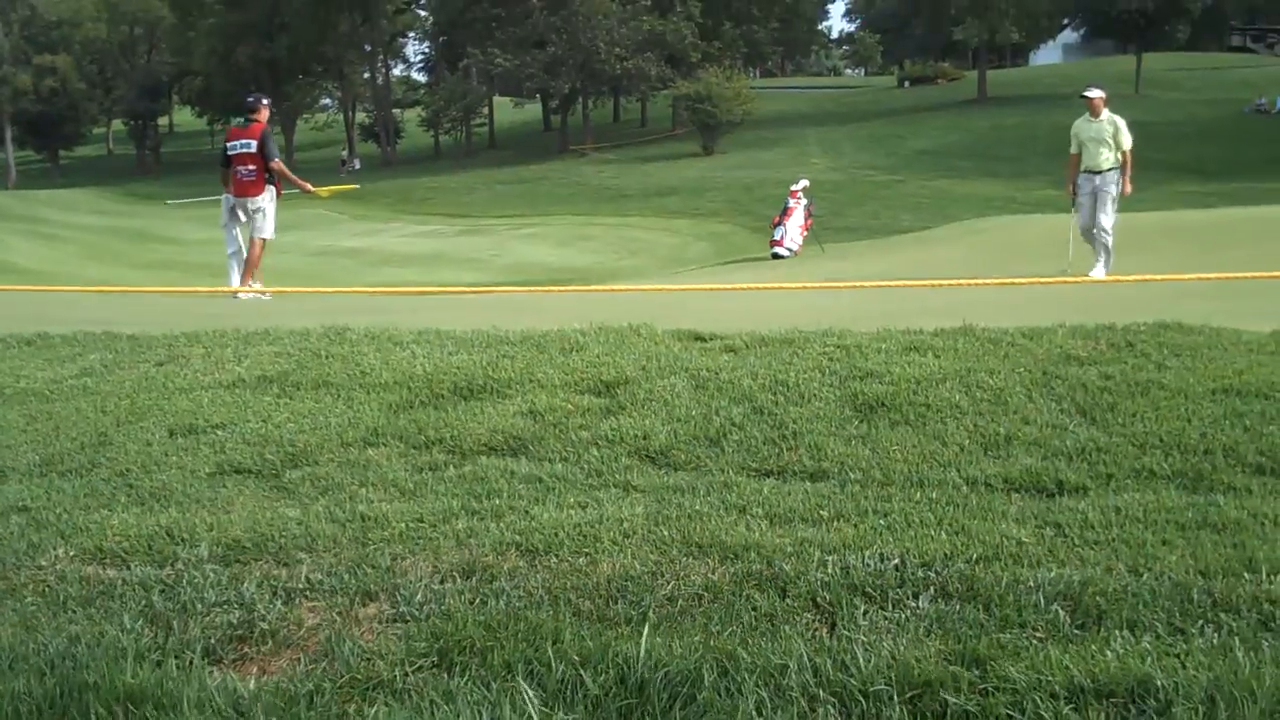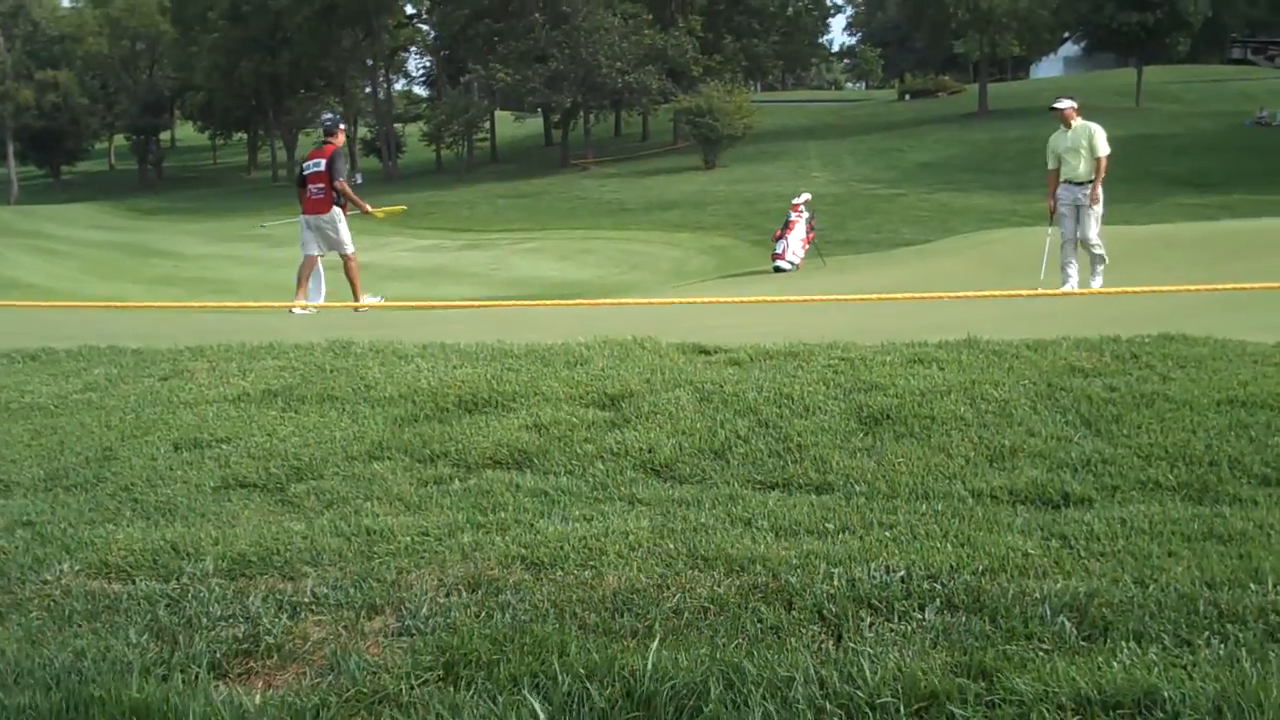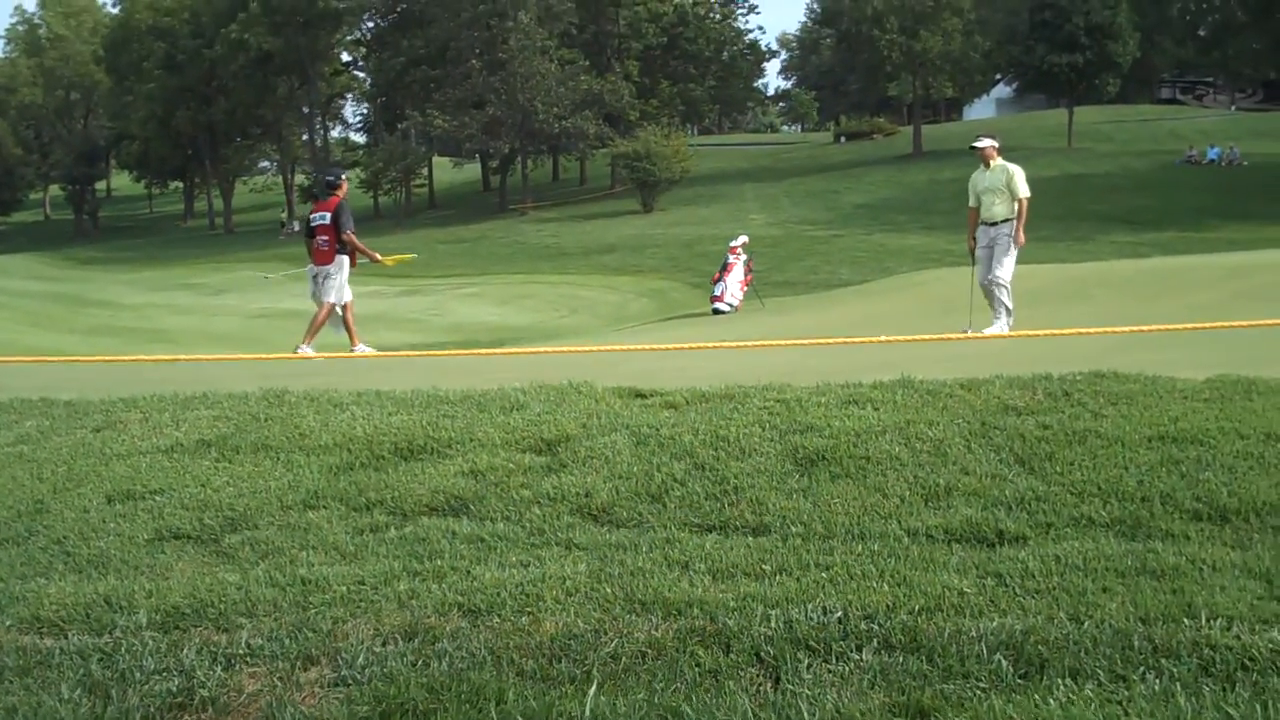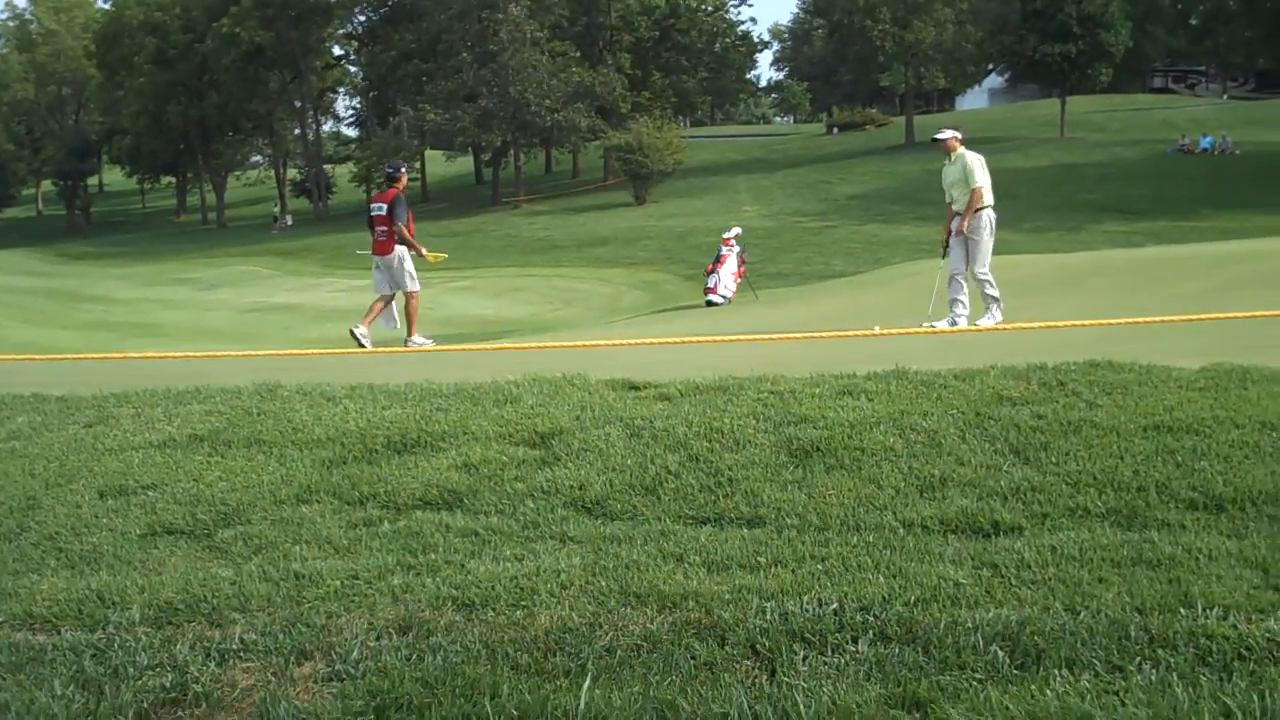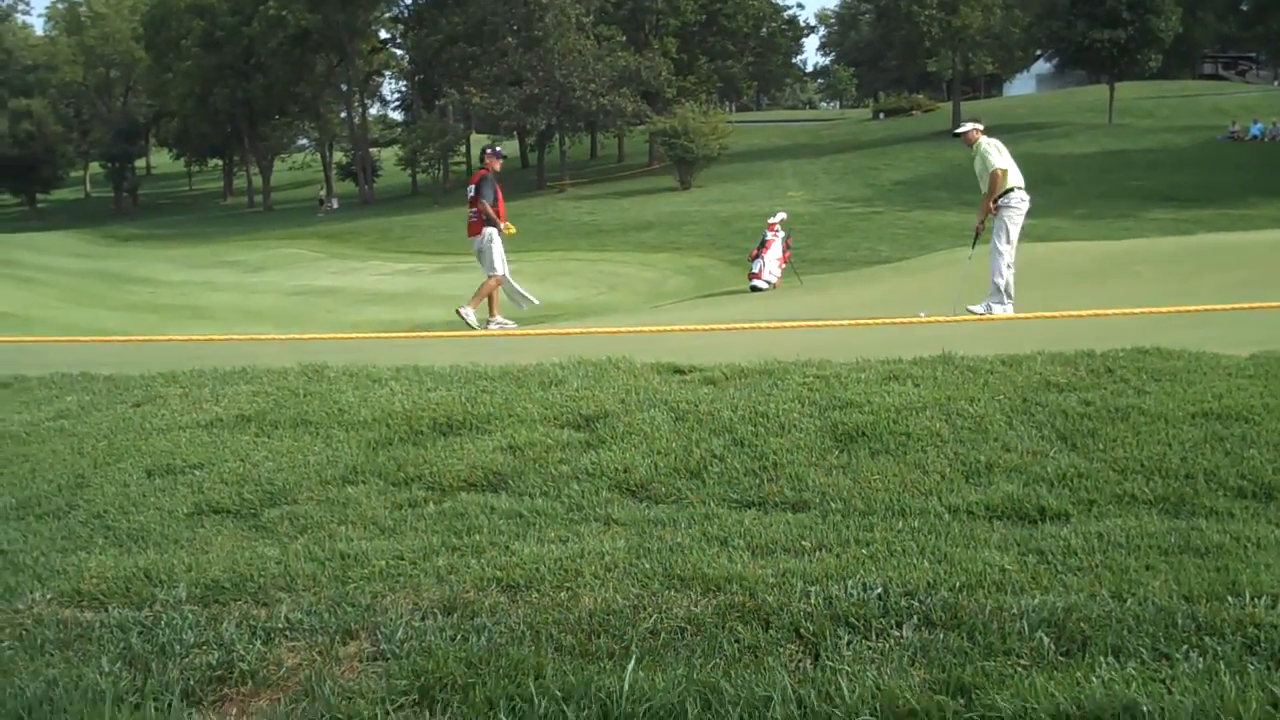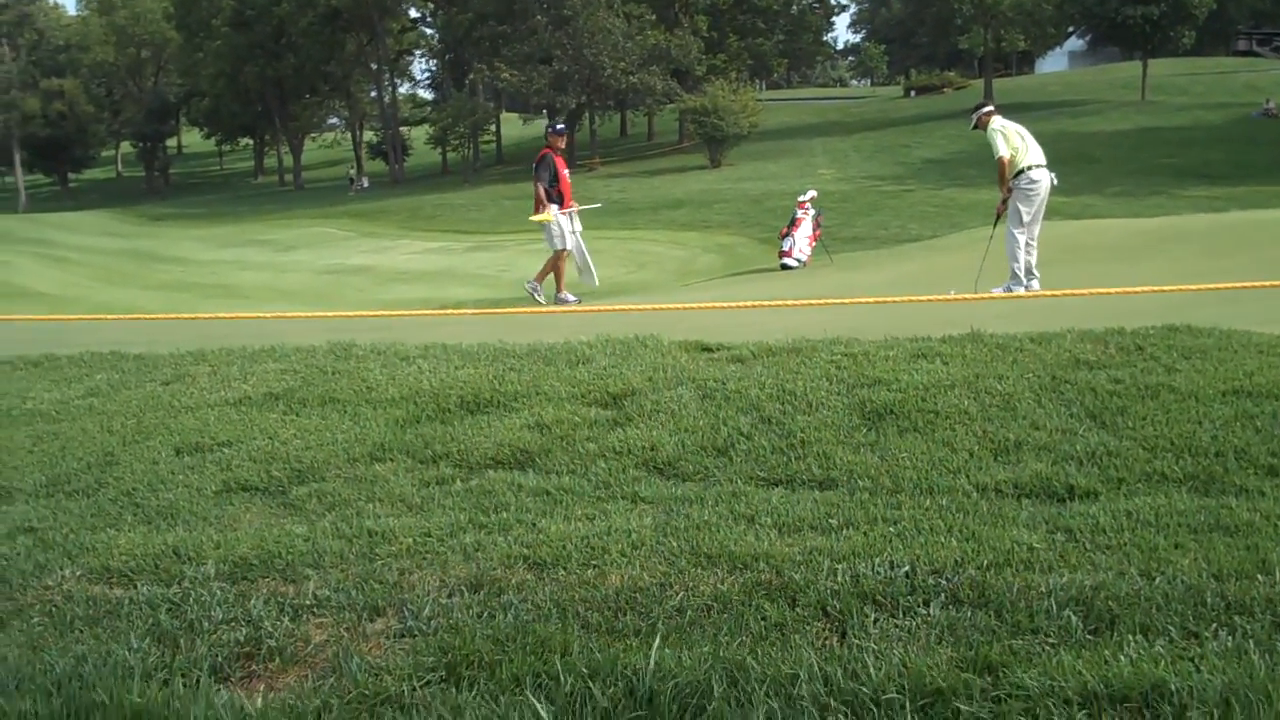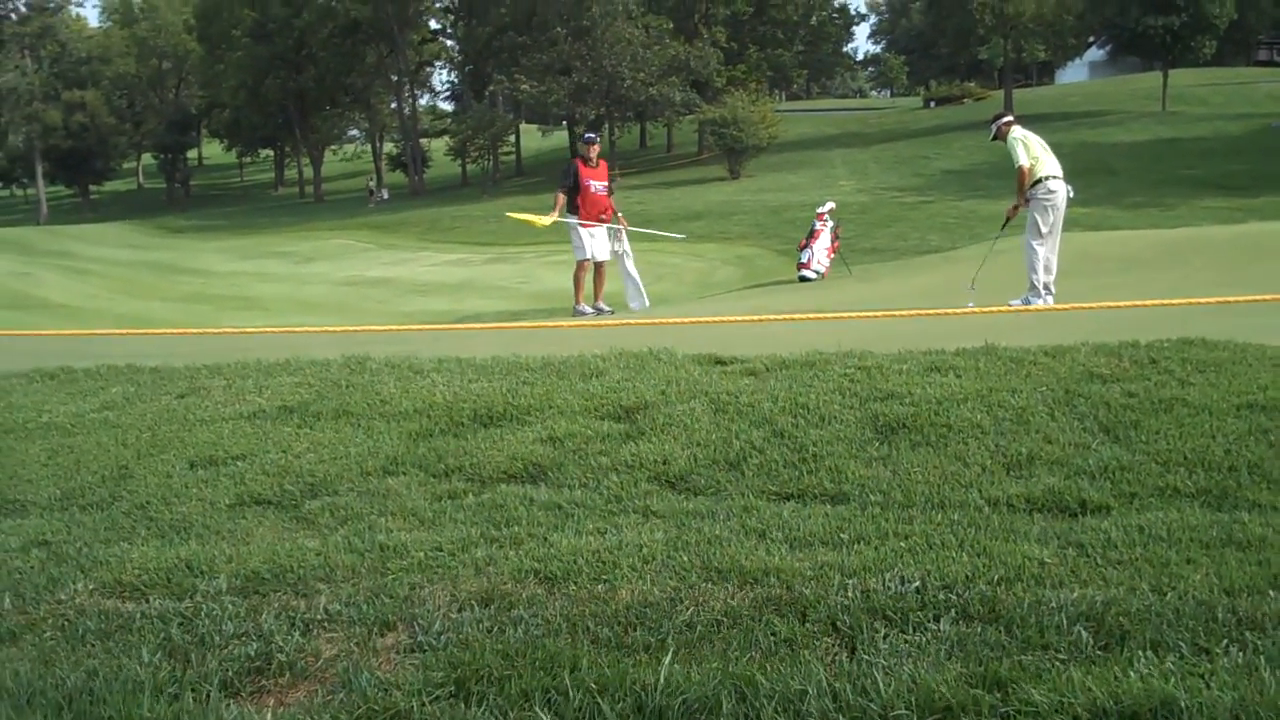
dt=0.7s
person 1, frame 1
left shoulder: (1116, 122)
right shoulder: (1078, 125)
left elbow: (1126, 153)
right elbow: (1075, 155)
left wrist: (1126, 181)
right wrist: (1071, 182)
left hip: (1109, 177)
right hip: (1086, 178)
left knee: (1103, 223)
right knee: (1085, 225)
left ankle: (1101, 266)
right ankle: (1100, 252)
person 1, frame 2
left shoulder: (1091, 129)
right shoulder: (1054, 139)
left elbow: (1102, 159)
right elbow: (1053, 170)
left wrist: (1096, 187)
right wrist: (1051, 197)
left hip: (1089, 188)
right hip: (1066, 189)
left knee: (1088, 236)
right knee: (1068, 238)
left ankle: (1098, 271)
right ankle: (1070, 282)
person 1, frame 3
left shoulder: (1010, 170)
right shoulder: (975, 177)
left elbow: (1022, 201)
right elbow: (973, 208)
left wrist: (1020, 230)
right wrist: (970, 235)
left hip: (1006, 229)
right hip: (984, 230)
left knee: (1000, 276)
right knee: (984, 279)
left ankle: (1002, 323)
right ankle: (1000, 314)
person 1, frame 4
left shoulder: (970, 159)
right shoulder: (946, 168)
left elbow: (977, 191)
left wrist: (965, 219)
right wrist: (946, 230)
left hip: (979, 218)
right hip: (959, 221)
left knee: (979, 270)
right knee: (956, 271)
left ankle: (994, 311)
right ankle: (958, 316)
person 1, frame 5
left shoulder: (987, 145)
right shoulder: (978, 156)
left elbow: (997, 172)
right elbow: (987, 192)
left wrist: (989, 202)
right wrist: (981, 219)
left hip: (1012, 201)
right hip: (1004, 203)
left knee: (999, 250)
right knee: (1003, 254)
left ankle: (996, 303)
right ankle: (1005, 304)
person 1, frame 6
left shoulder: (994, 128)
right shoulder: (1009, 125)
left elbow: (1003, 160)
left wrist: (1002, 187)
right wrist: (1006, 198)
left hip: (1028, 180)
right hip: (1042, 176)
left knee: (1016, 232)
right knee: (1029, 234)
left ankle: (1017, 284)
right ankle: (1031, 279)
person 1, frame 7
left shoulder: (1014, 137)
right shoulder: (1028, 135)
left elbow: (1023, 169)
left wrist: (1020, 195)
right wrist: (1017, 204)
left hip: (1045, 191)
right hip: (1058, 188)
left knee: (1034, 243)
right knee: (1049, 245)
left ankle: (1035, 296)
right ankle: (1046, 293)
person 2, frame 1
left shoulder: (232, 133)
right shoulder: (264, 132)
left elbow: (225, 168)
right elbow: (274, 164)
left wrist: (228, 189)
right wrist: (300, 184)
left hip: (240, 195)
right hip: (262, 193)
left knee: (258, 240)
right knee: (258, 241)
left ankle: (252, 283)
right ankle: (244, 289)
person 2, frame 2
left shoulder: (310, 157)
right shoulder: (336, 152)
left elbow: (300, 188)
right elbow: (339, 184)
left wrist: (306, 209)
right wrist: (360, 205)
left hip: (310, 214)
right hip: (330, 212)
left knee: (310, 257)
right knee: (349, 256)
left ankle: (299, 302)
right ankle: (359, 300)
person 2, frame 3
left shoulder: (315, 208)
right shoulder: (340, 205)
left elbow: (309, 239)
right elbow: (346, 236)
left wrist: (315, 260)
right wrist: (369, 254)
left hip: (321, 263)
right hip: (337, 262)
left knee: (347, 304)
right knee: (327, 306)
left ankle: (356, 346)
right ankle: (304, 345)
person 2, frame 4
left shoulder: (376, 198)
right shoulder: (397, 197)
left elbow: (373, 226)
right elbow: (398, 227)
right wrist: (417, 247)
left hip: (379, 252)
right hip: (396, 251)
left knee: (386, 296)
right knee: (412, 293)
left ankle: (361, 328)
right ankle: (412, 337)
person 2, frame 5
left shoulder: (477, 179)
right shoulder: (486, 177)
right elbow: (482, 204)
right wrist: (499, 223)
left hip: (477, 233)
right hip: (488, 233)
left knee: (493, 276)
right knee: (496, 277)
left ankle: (494, 317)
right ankle: (468, 308)
person 2, frame 6
left shoulder: (557, 155)
right shoulder: (547, 157)
right elbow: (539, 185)
left wrist: (569, 201)
right wrist: (546, 205)
left hip: (560, 210)
right hip: (552, 211)
left knee: (564, 251)
right knee: (561, 251)
left ankle: (535, 283)
right ankle: (561, 293)
person 2, frame 7
left shoulder: (604, 167)
right shoulder: (574, 166)
right elbow: (562, 191)
left wrist: (618, 215)
right wrist: (556, 210)
left hip: (600, 223)
right hip: (580, 222)
left knee: (601, 263)
right knee: (583, 263)
left ankle: (598, 302)
right ankle: (579, 305)
